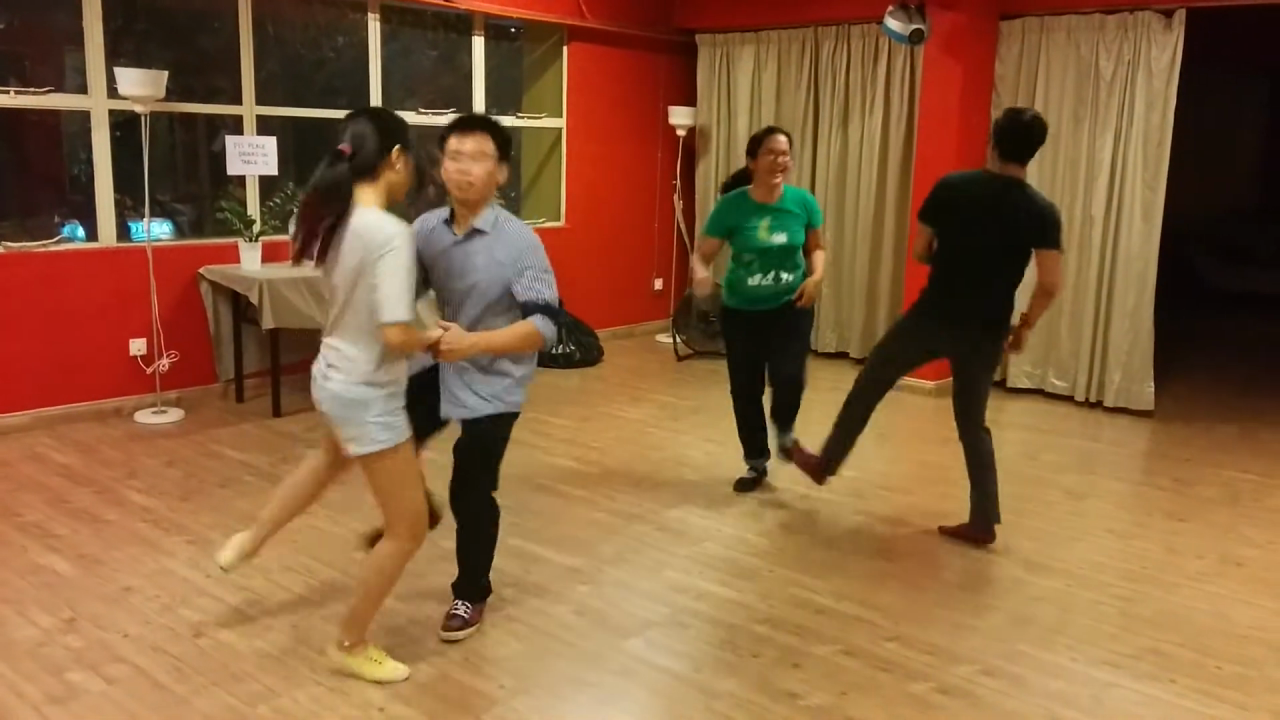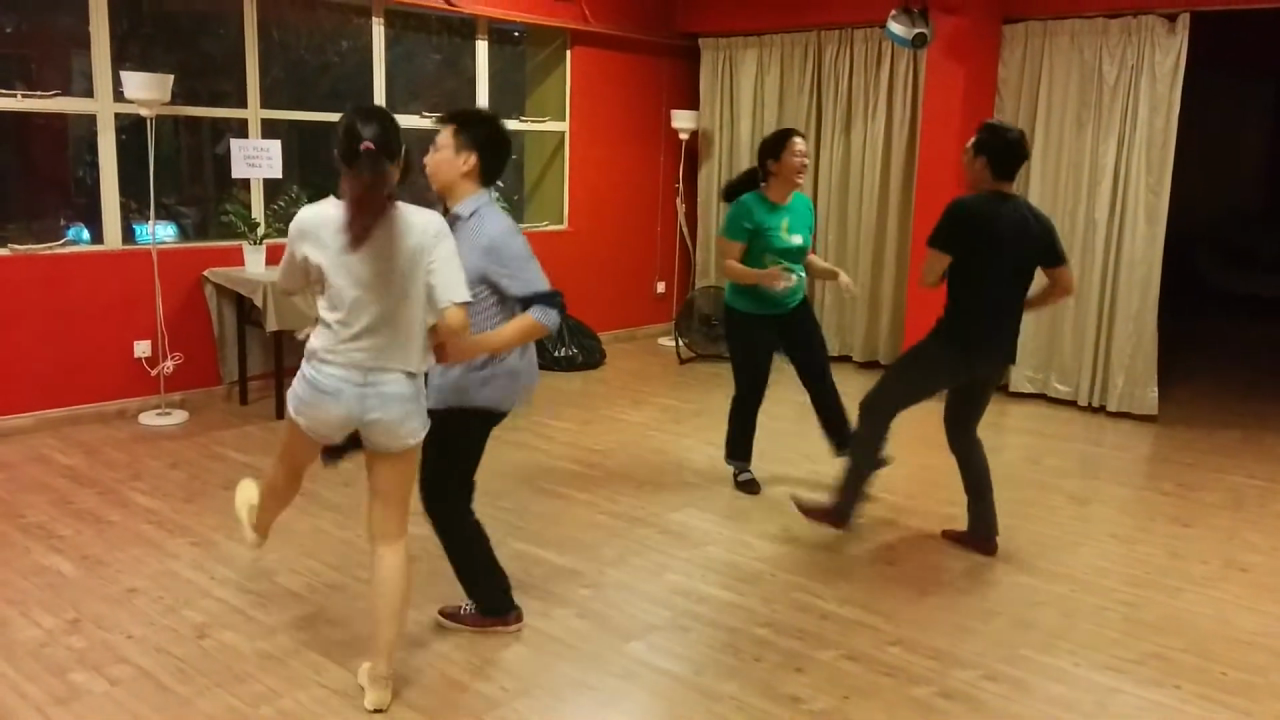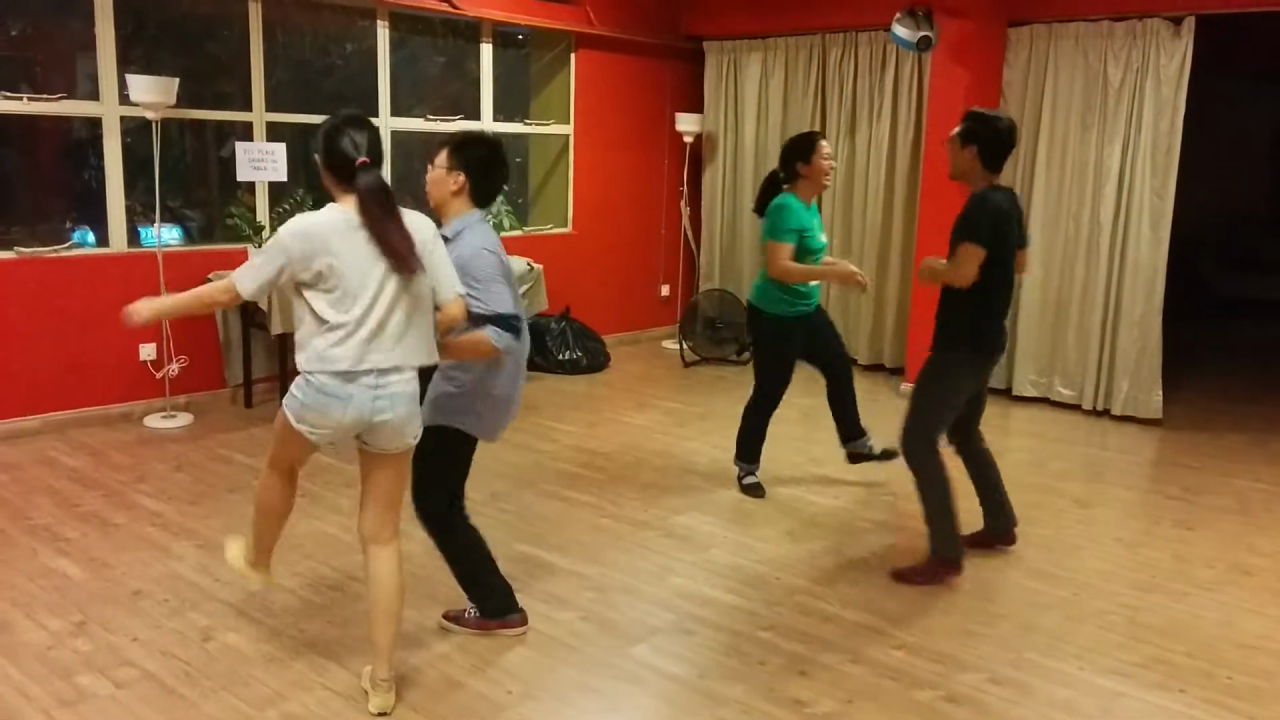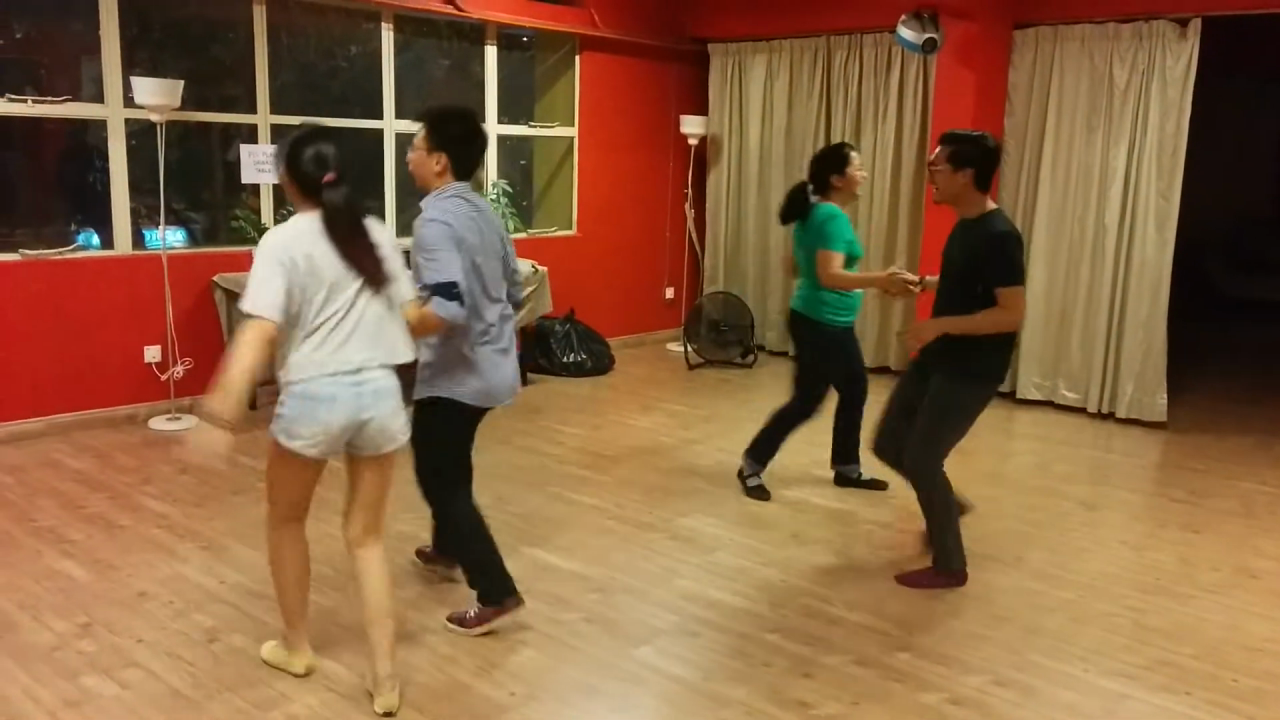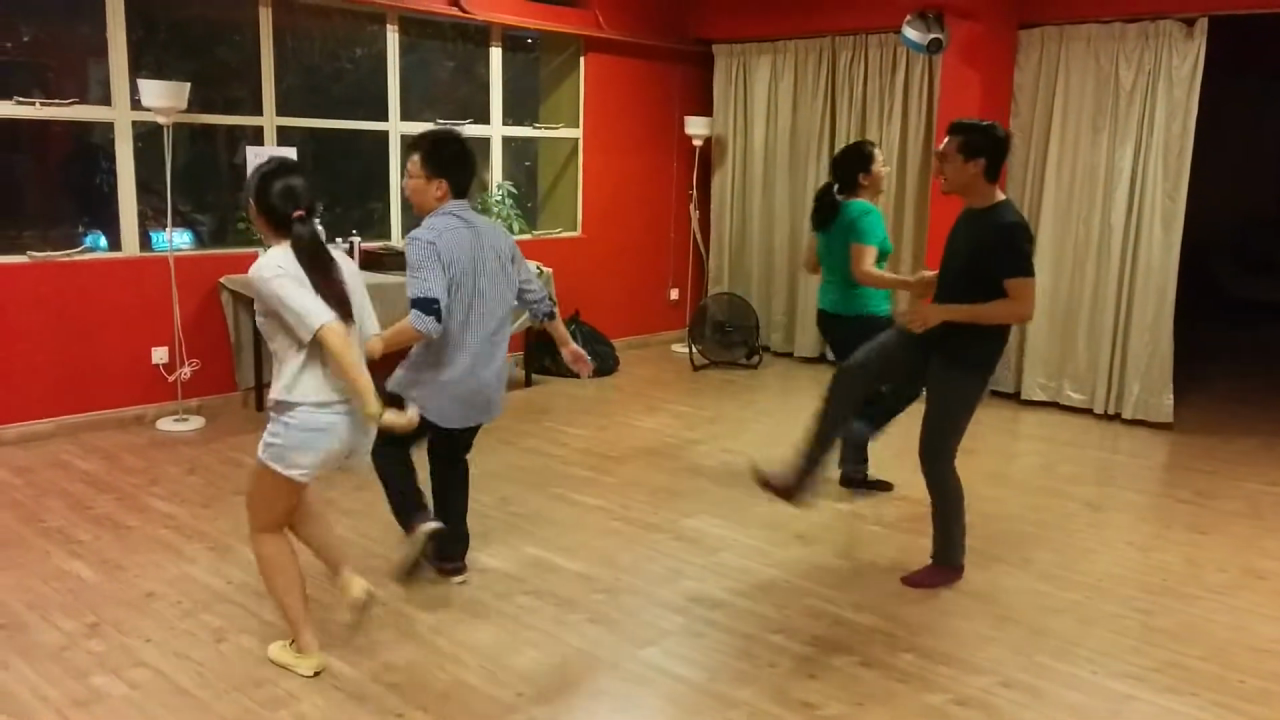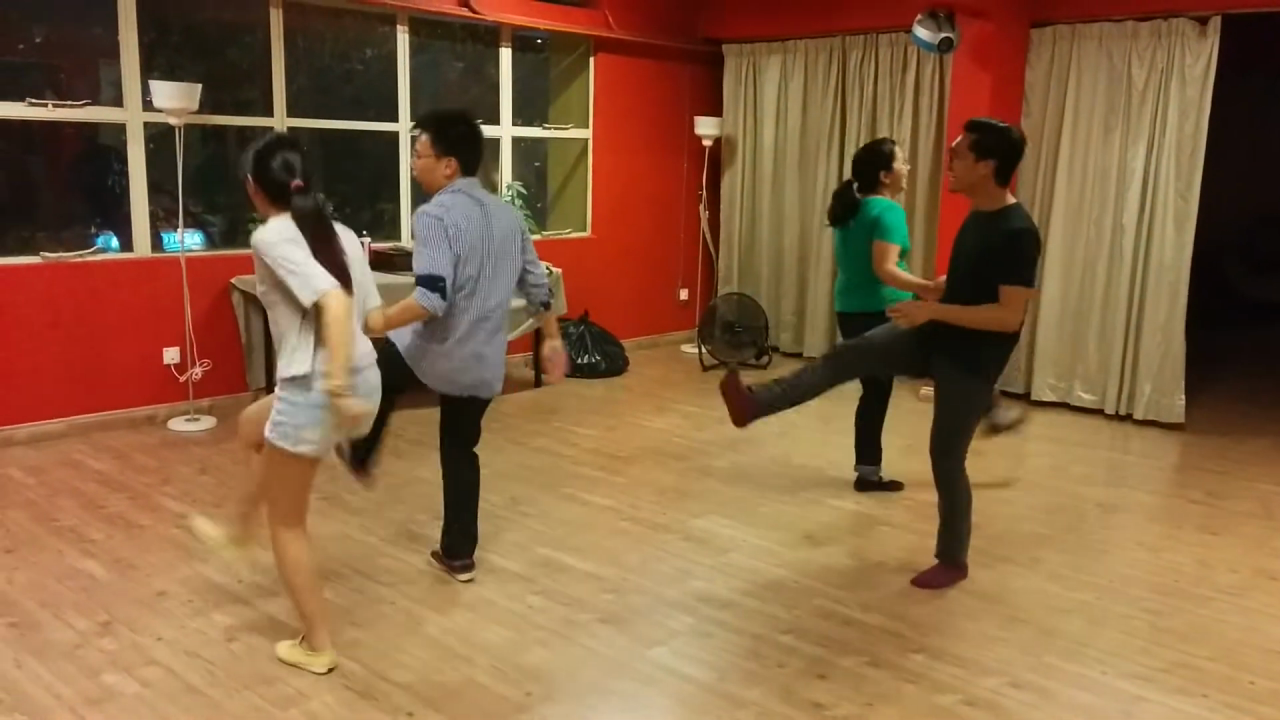
dt=0.2s
person 1, frame 1
left shoulder: (320, 220)
right shoulder: (390, 234)
right elbow: (396, 339)
right wrist: (433, 336)
left hip: (332, 377)
right hip: (368, 393)
left knee: (330, 462)
right knee: (411, 525)
left ankle: (247, 543)
right ankle: (351, 641)
person 1, frame 2
left shoulder: (312, 221)
right shoulder: (428, 226)
left elbow: (286, 284)
right elbow: (455, 320)
right wrist: (419, 339)
left hip: (324, 382)
right hip: (397, 394)
left knee: (291, 462)
right knee: (390, 535)
left ankle: (259, 521)
right ankle: (379, 677)
person 1, frame 3
left shoulder: (308, 230)
right shoulder: (419, 229)
left elbow: (234, 292)
right elbow: (455, 315)
left wrist: (161, 307)
left hip: (327, 391)
right hip: (398, 394)
left knee: (280, 469)
right knee: (381, 537)
left ankle: (256, 558)
person 1, frame 4
left shoulder: (283, 242)
right shoulder: (375, 235)
left elbow: (259, 329)
right elbow: (411, 318)
left wrist: (219, 413)
left hip: (316, 399)
right hip: (381, 396)
left knee: (285, 520)
right knee: (366, 537)
left ankle: (295, 646)
person 1, frame 5
left shoulder: (267, 271)
right shoulder: (335, 261)
left elbow: (333, 335)
right elbow: (366, 340)
left wrist: (373, 409)
left hip: (307, 421)
right hip: (351, 419)
left knee: (264, 525)
right knee: (288, 501)
left ankle: (305, 648)
right ankle: (348, 581)
person 1, frame 6
left shoulder: (272, 238)
right shoulder: (338, 234)
left elbow: (335, 303)
right elbow: (371, 313)
left wrist: (336, 389)
left hip: (314, 394)
right hip: (365, 382)
left knee: (287, 522)
right knee: (256, 426)
left ankle: (316, 646)
right ankle: (238, 529)
person 2, frame 1
left shoulder: (518, 244)
right shoulder: (426, 230)
left elbow: (544, 325)
left wrist: (475, 343)
left hip: (492, 384)
right hip: (441, 367)
left knee: (471, 492)
left ankle: (471, 596)
person 2, frame 2
left shoulder: (493, 233)
right shoulder: (444, 222)
left elbow: (547, 313)
left wrist: (475, 349)
left hip: (482, 383)
right hip: (458, 373)
left knee: (444, 493)
left ankle: (496, 607)
right ankle: (341, 446)
person 2, frame 3
left shoulder: (471, 250)
right shoulder: (466, 239)
left elbow: (502, 336)
left hip: (471, 395)
right hip: (475, 388)
left knee: (439, 503)
left ankle: (500, 611)
person 2, frame 4
left shoulder: (436, 221)
right shoulder: (484, 212)
left elbow: (446, 308)
right elbow: (512, 287)
right wrist: (499, 321)
left hip: (458, 371)
right hip: (492, 364)
left knee: (439, 480)
right knee: (450, 459)
left ankle: (498, 596)
right ankle: (447, 548)
person 2, frame 5
left shoulder: (426, 239)
right shoulder: (496, 234)
left elbow: (427, 321)
right elbow: (535, 296)
left wrist: (380, 344)
right wrist: (566, 344)
left hip: (436, 382)
right hip: (487, 385)
left knee: (388, 446)
right knee: (451, 459)
left ankle: (420, 522)
right ankle: (450, 555)
person 2, frame 6
left shoulder: (434, 215)
right shoulder: (509, 215)
left elbow: (430, 299)
right elbow: (536, 287)
left wrist: (376, 322)
right wrist: (551, 337)
left hip: (433, 353)
right hip: (486, 364)
left knee: (378, 379)
right knee: (461, 450)
left ankle: (361, 457)
right ankle: (459, 554)
person 3, frame 1
left shoulder: (951, 188)
right shoulder: (1041, 210)
left elbow: (921, 251)
right elbow: (1051, 281)
right wrist: (1024, 324)
left hip: (933, 317)
right hip: (987, 331)
left knee: (871, 382)
right knee: (973, 421)
left ankle: (826, 462)
right ankle: (983, 522)
person 3, frame 2
left shoulder: (964, 211)
right shoulder: (1038, 223)
left elbow: (931, 275)
right elbow: (1064, 286)
left hip: (955, 344)
right hip: (997, 353)
left knee: (875, 409)
right knee: (962, 431)
left ankle: (842, 508)
right ankle: (983, 532)
person 3, frame 3
left shoulder: (985, 205)
right shoulder: (1004, 203)
left elbow: (962, 275)
right elbow: (1018, 264)
left wrist: (932, 267)
right wrist: (945, 265)
left hip: (966, 343)
right hip: (963, 338)
left knee: (917, 438)
right knee: (962, 431)
left ankle: (944, 554)
right ankle: (1001, 526)
person 3, frame 4
left shoulder: (999, 235)
right shoulder: (964, 225)
left elbow: (1014, 314)
left wrist: (939, 325)
right wrist: (928, 283)
left hip: (971, 370)
right hip: (936, 357)
left knee: (922, 459)
right knee: (887, 444)
left ankle: (950, 565)
right ankle: (950, 505)
person 3, frame 5
left shoulder: (1010, 226)
right shoulder: (968, 215)
left elbow: (1024, 305)
left wrist: (945, 311)
right wrist: (929, 284)
left hip: (966, 357)
right hip: (928, 335)
left knee: (935, 455)
right knee: (849, 378)
left ankle: (948, 561)
right ankle: (799, 479)
person 3, frame 6
left shoulder: (1017, 233)
right shoulder: (979, 216)
left elbow: (1009, 316)
left wrist: (932, 311)
right wrist: (935, 302)
left hip: (971, 360)
right hip: (932, 337)
left knee: (946, 457)
right knee: (846, 356)
left ankle: (952, 561)
right ankle: (753, 403)
person 4, frame 1
left shoulder: (803, 203)
right shoulder: (731, 206)
left elbow: (817, 249)
right elbow: (701, 254)
left wrist: (814, 276)
right wrist: (699, 275)
left hip: (789, 307)
right hip: (742, 311)
left knee: (788, 378)
right knee: (745, 388)
left ankle: (783, 433)
right ankle: (755, 462)
person 4, frame 2
left shoulder: (804, 205)
right shoulder: (746, 207)
right elbow: (726, 265)
left wrist: (831, 272)
right wrist: (765, 277)
left hip: (794, 310)
right hip: (749, 315)
left knee: (819, 376)
right knee: (750, 391)
left ankle: (846, 443)
right ankle: (740, 465)
person 4, frame 3
left shoulder: (810, 204)
right shoulder: (784, 208)
right elbow: (777, 268)
left wrist: (839, 268)
right wrist: (835, 272)
left hip: (805, 313)
right hip: (774, 316)
left knee: (840, 369)
right knee: (769, 392)
left ankle: (858, 445)
right ankle: (746, 466)
person 4, frame 4
left shoulder: (812, 212)
right shoulder: (834, 217)
left elbow: (794, 266)
right elbow: (829, 277)
right wrist: (879, 280)
left hip: (824, 321)
right hip: (822, 324)
left knee: (855, 389)
right knee: (807, 402)
left ankle: (847, 468)
right ankle: (752, 466)
person 4, frame 5
left shoulder: (830, 213)
right shoulder: (866, 214)
left elbow: (810, 265)
right elbow: (862, 272)
right wrist: (907, 283)
left hip: (832, 315)
right hip: (862, 318)
right knee: (906, 385)
left ankle: (854, 469)
right ankle: (856, 433)
person 4, frame 6
left shoulder: (852, 210)
right shoulder: (888, 210)
right elbow: (886, 271)
right wrist: (933, 288)
left hip: (853, 315)
right hip: (884, 313)
left knee: (876, 390)
left ankle: (868, 472)
